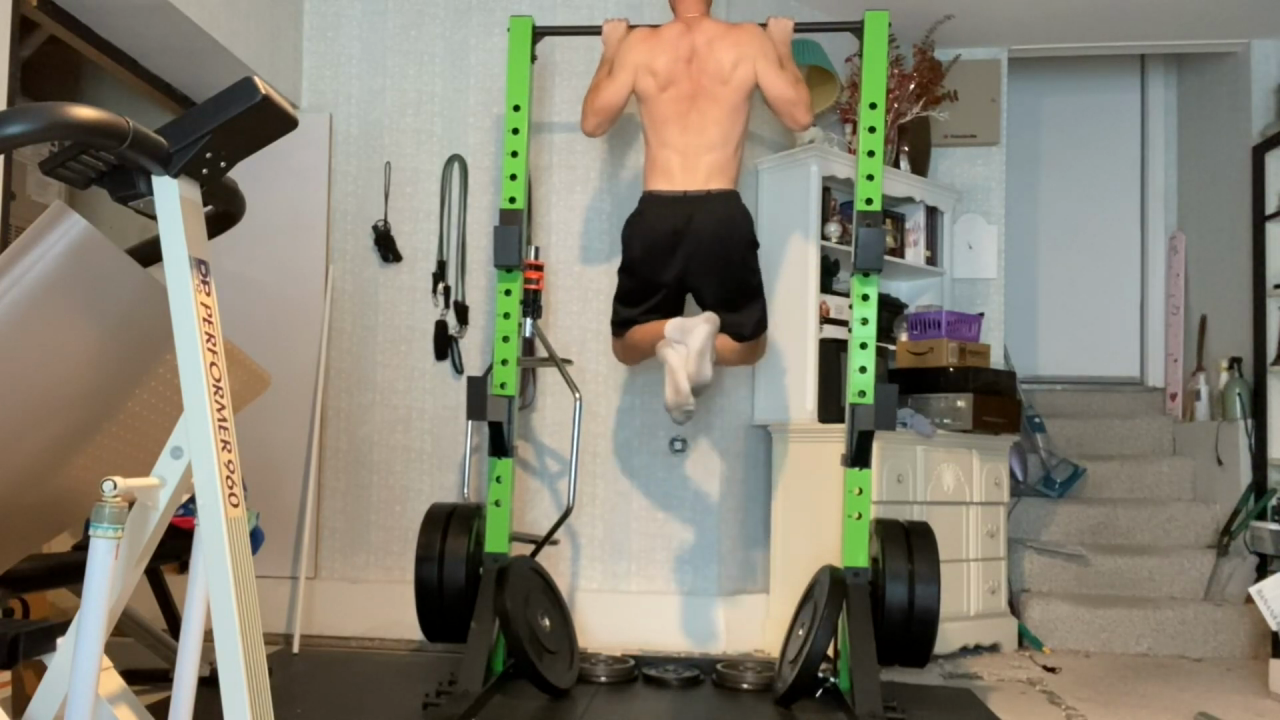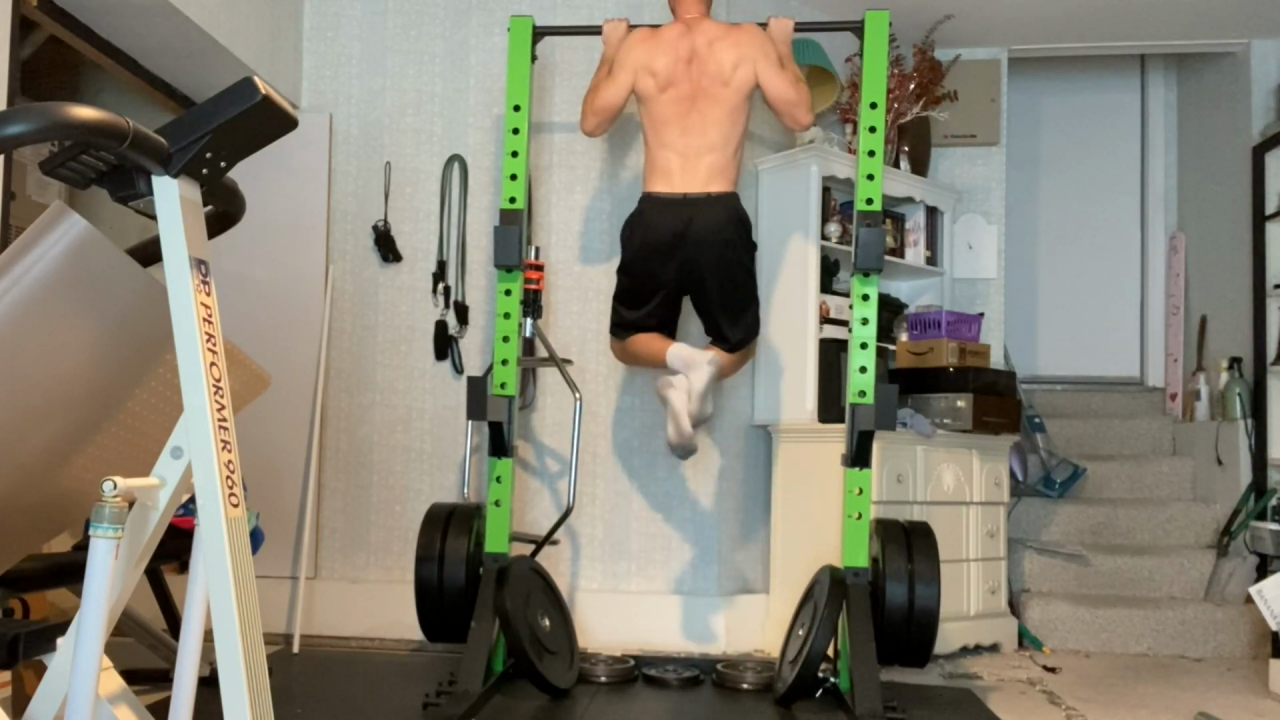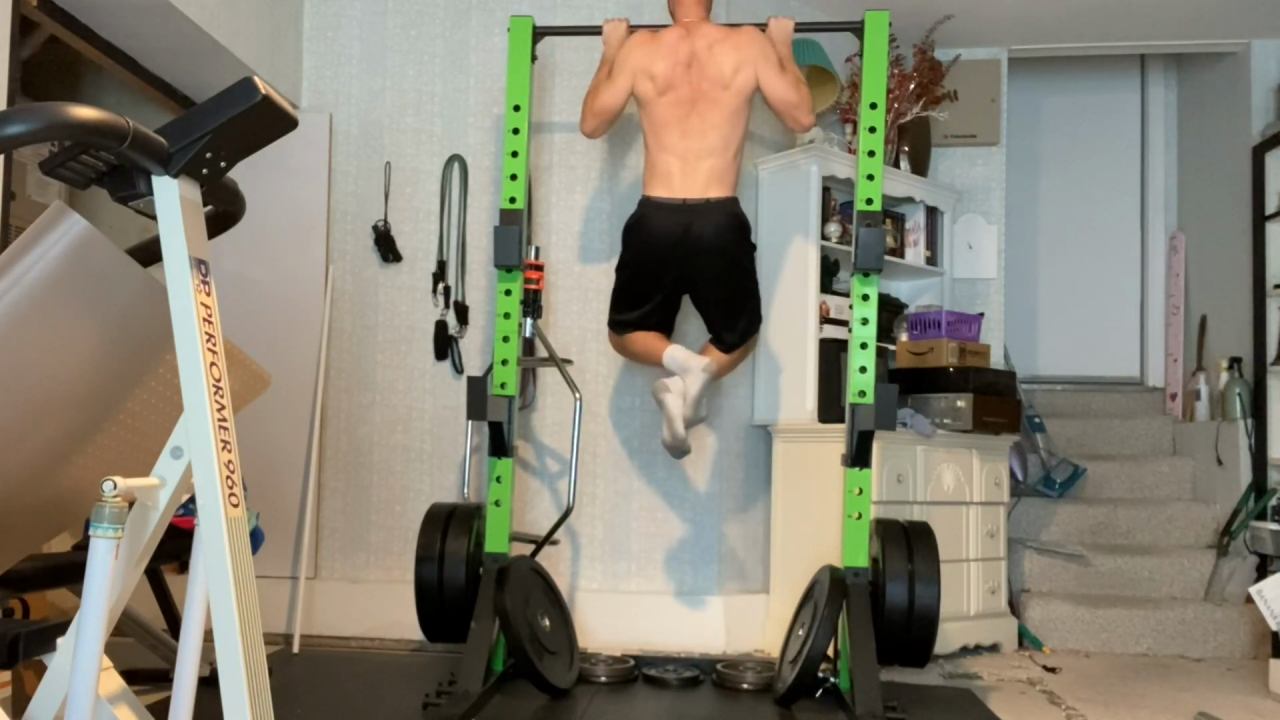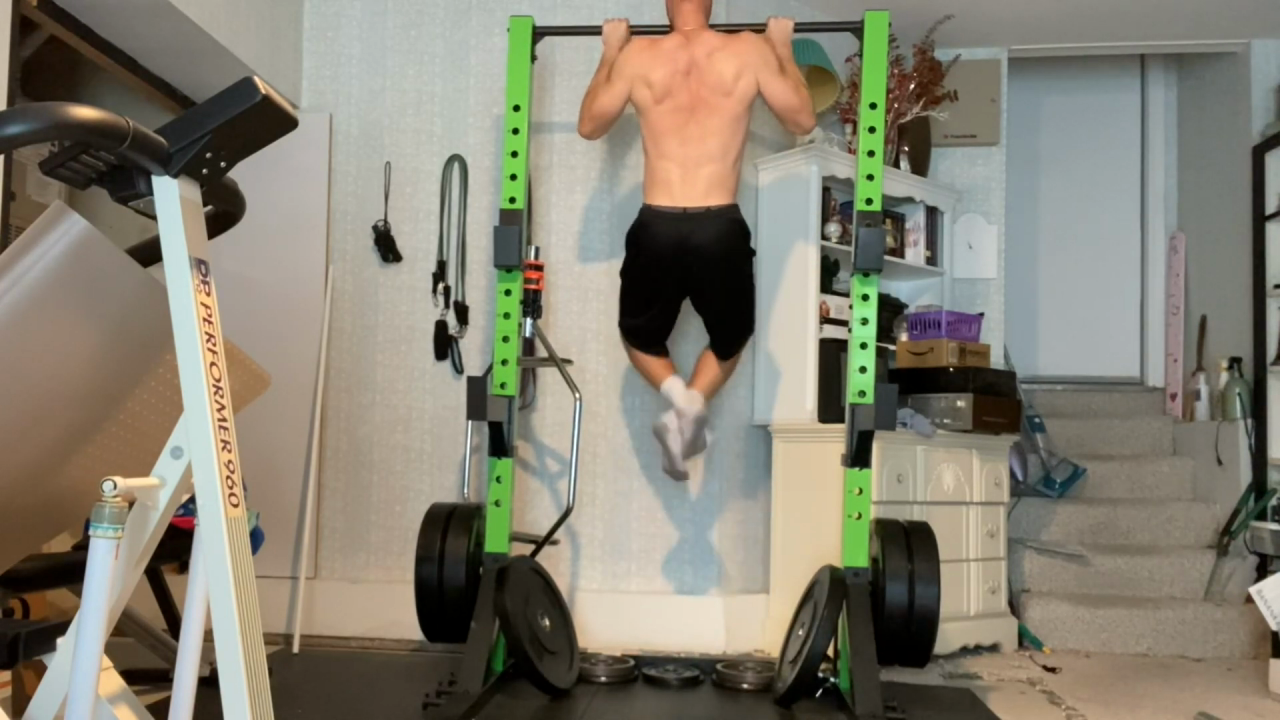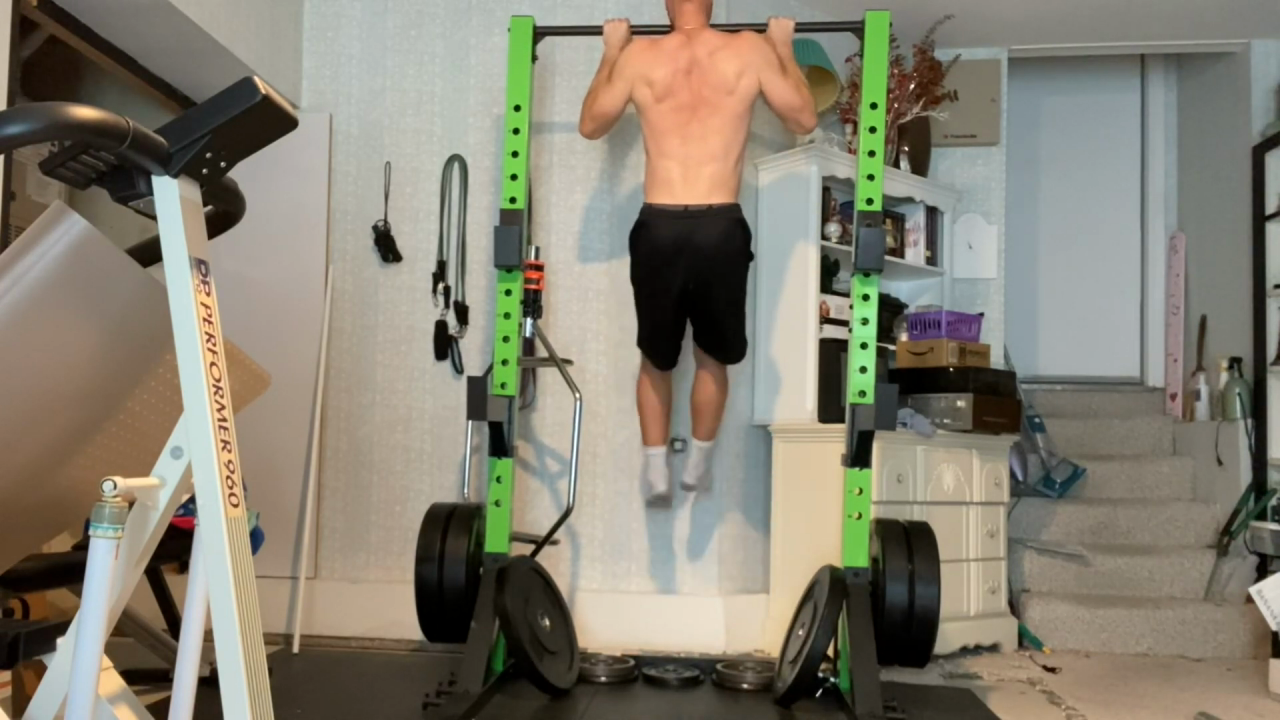
dt=0.3s
person 1, frame 1
left shoulder: (639, 43)
right shoulder: (749, 40)
left elbow: (592, 122)
right elbow: (800, 116)
left wrist: (610, 51)
right wrist: (782, 48)
left hip: (656, 218)
right hip: (721, 217)
left knee: (628, 344)
right knee: (747, 343)
left ankle: (676, 333)
right ankle: (699, 344)
person 1, frame 2
left shoulder: (639, 44)
right shoulder: (748, 40)
left elbow: (592, 123)
right elbow: (801, 116)
left wrist: (610, 51)
right wrist: (783, 48)
left hip: (655, 219)
right hip: (720, 219)
left knee: (627, 341)
right knee: (737, 342)
left ankle: (683, 359)
right ankle: (702, 372)
person 1, frame 3
left shoulder: (639, 47)
right shoulder: (749, 44)
left elbow: (591, 123)
right elbow: (801, 117)
left wrist: (610, 51)
right wrist: (783, 47)
left hip: (655, 222)
right hip: (719, 222)
left knee: (626, 333)
right knee: (738, 335)
left ankle: (681, 362)
right ankle: (695, 377)
person 1, frame 4
left shoulder: (638, 54)
right shoulder: (748, 50)
left elbow: (590, 126)
right elbow: (802, 120)
left wrist: (609, 52)
right wrist: (783, 49)
left hip: (656, 229)
right hip: (719, 228)
left knee: (640, 340)
right knee: (727, 342)
left ankle: (676, 394)
right ankle: (693, 408)
person 1, frame 5
left shoulder: (638, 55)
right shoulder: (750, 49)
left elbow: (590, 125)
right elbow: (804, 120)
left wrist: (611, 53)
right wrist: (783, 49)
left hip: (658, 229)
right hip: (720, 229)
left knee: (655, 359)
right knee: (713, 358)
left ankle: (655, 468)
right ankle: (698, 463)
